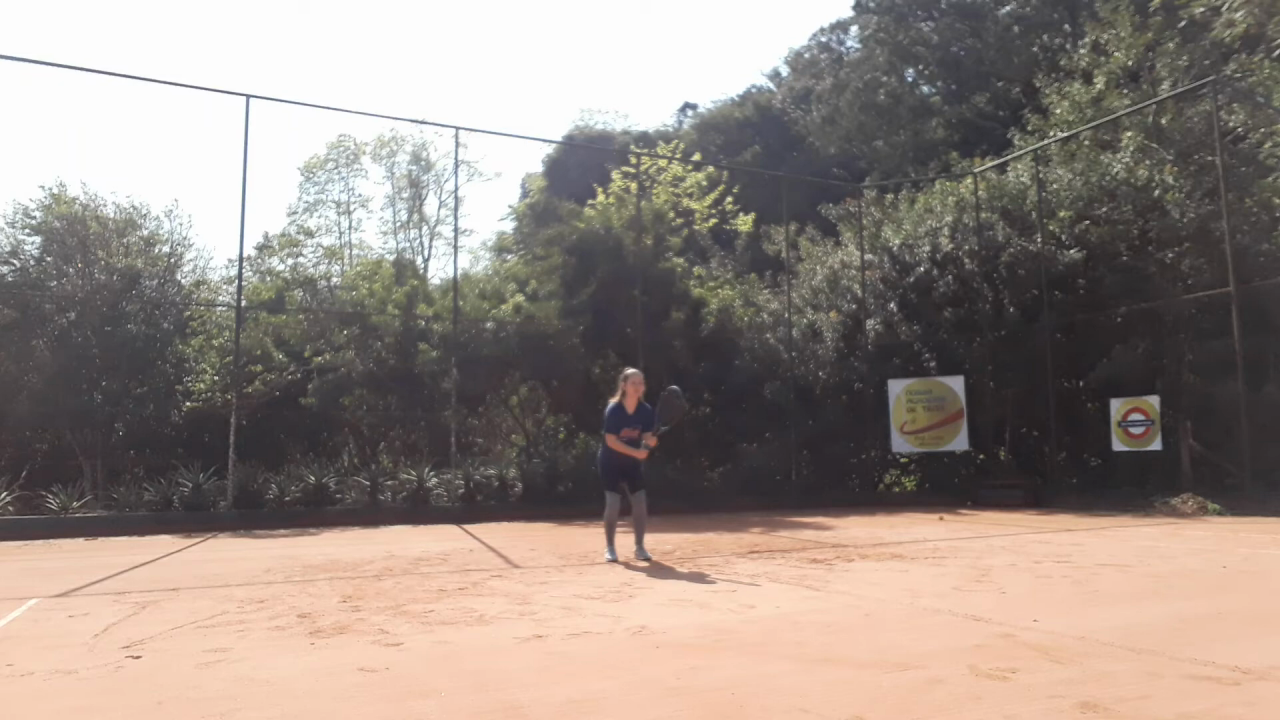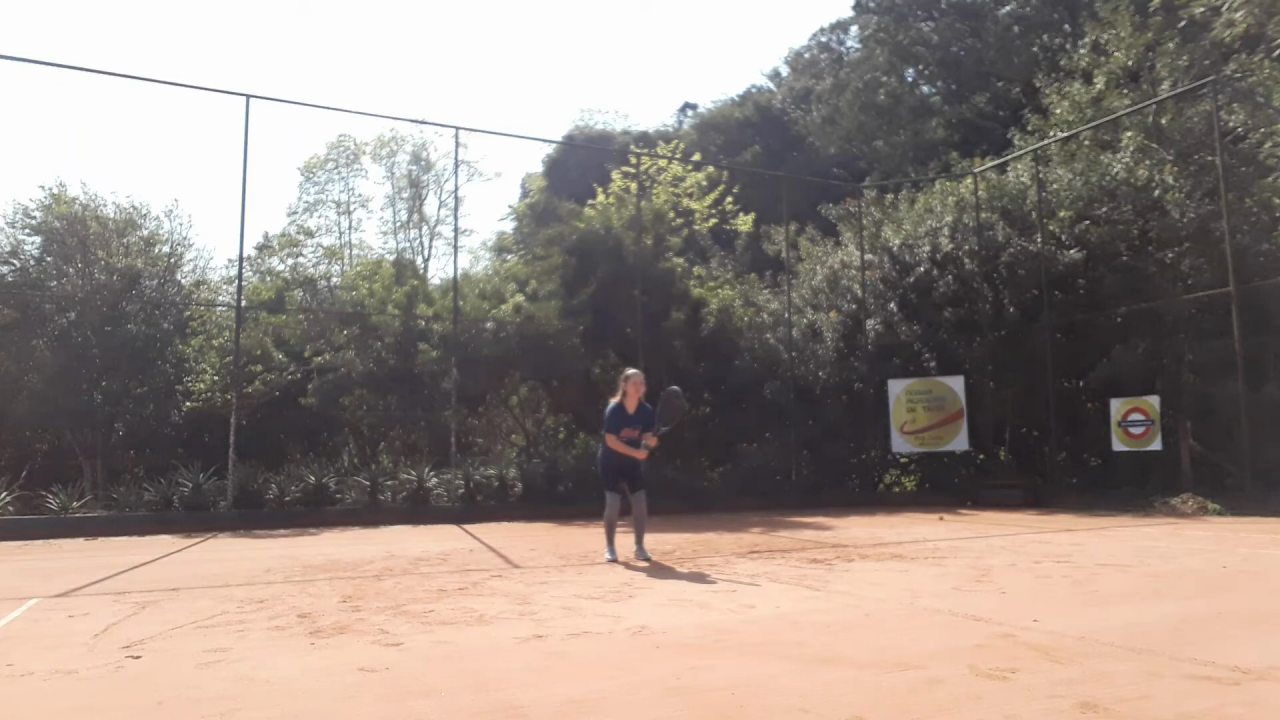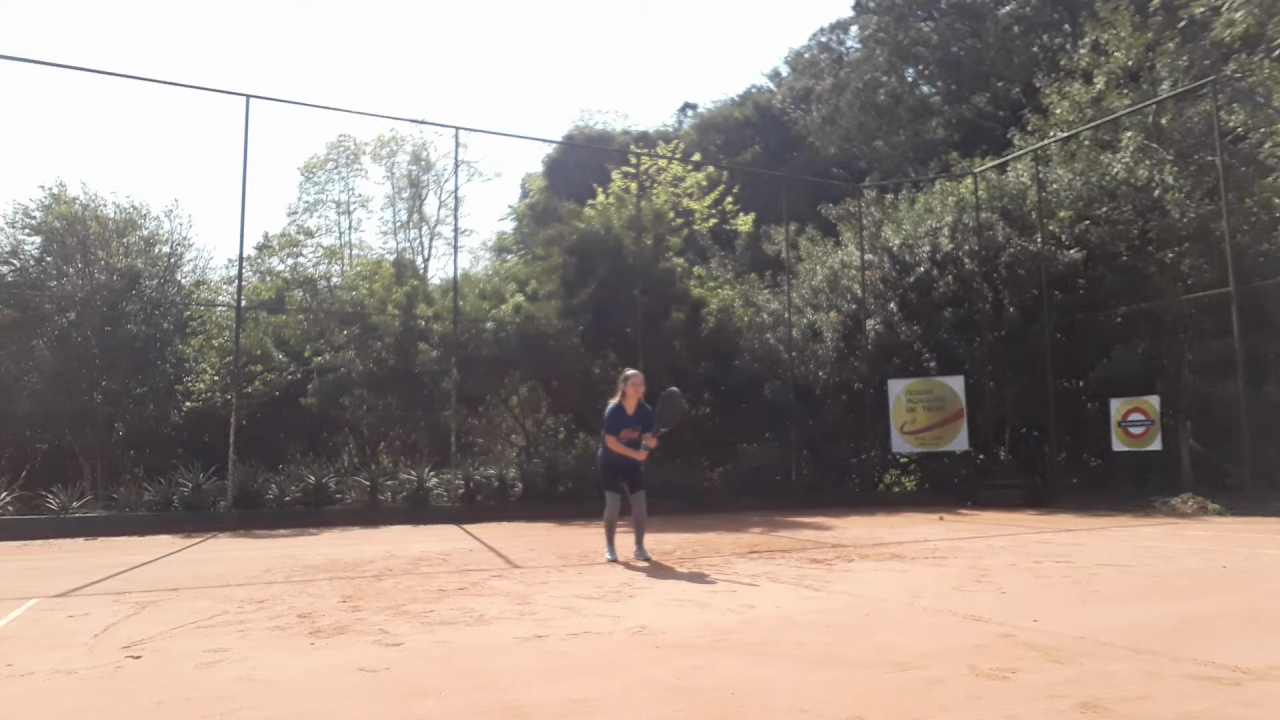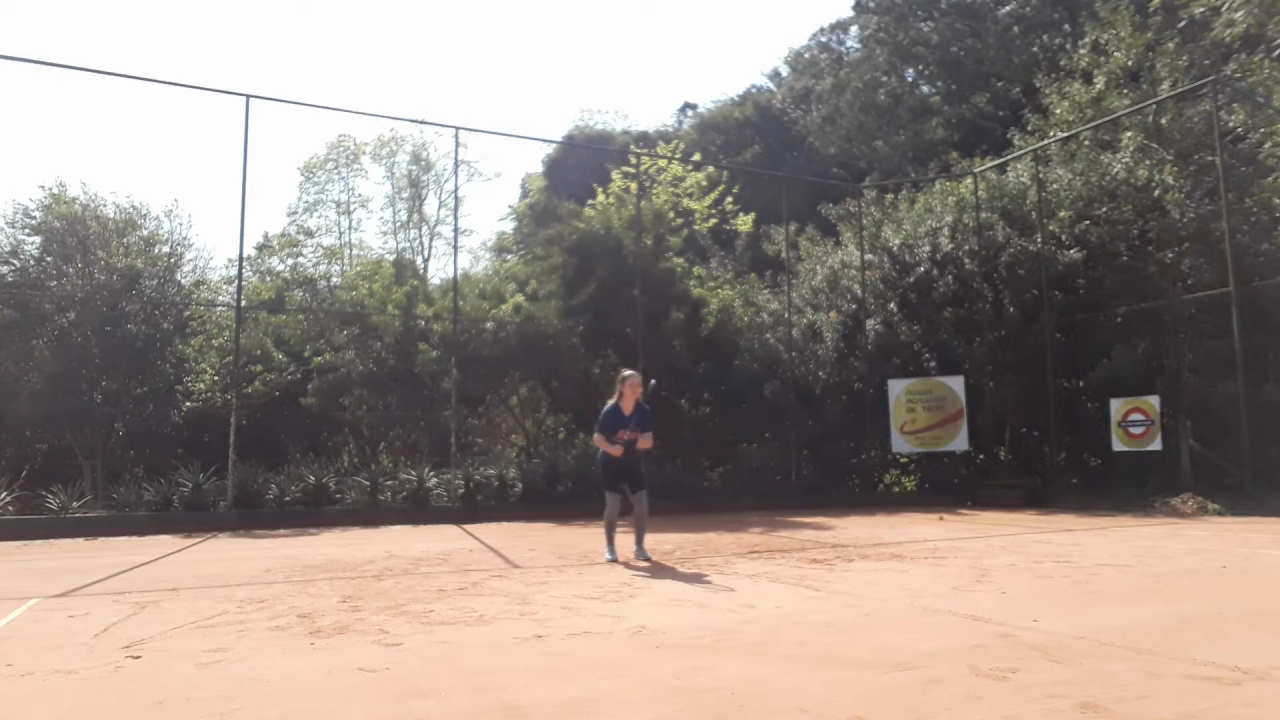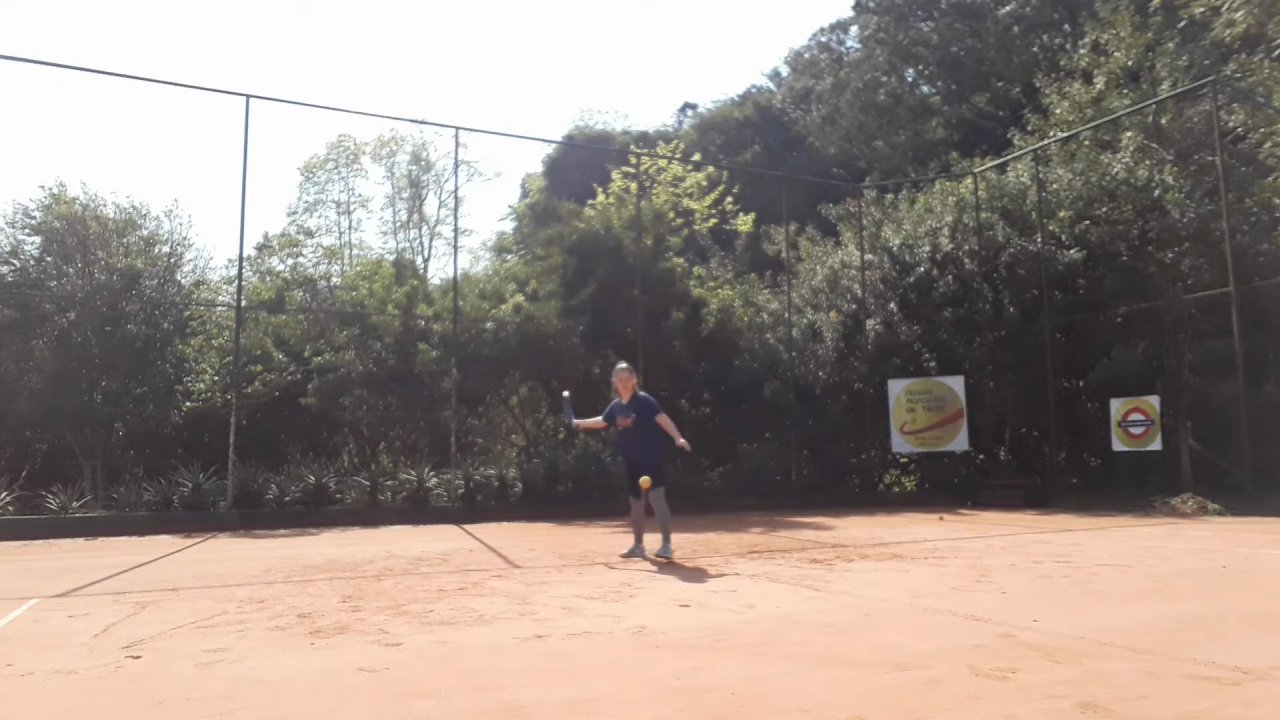
dt=1s
person 1, frame 1
left shoulder: (646, 411)
right shoulder: (613, 410)
left elbow: (647, 437)
right elbow: (611, 441)
left wrist: (650, 443)
right wrist: (635, 452)
left hip: (633, 464)
right hip: (611, 463)
left knee: (640, 503)
right knee: (613, 504)
left ankle: (639, 547)
right ankle: (610, 548)
person 1, frame 2
left shoulder: (647, 411)
right shoulder: (614, 410)
left elbow: (647, 438)
right elbow: (611, 441)
left wrist: (650, 443)
right wrist: (635, 452)
left hip: (633, 464)
right hip: (611, 463)
left knee: (640, 503)
right knee: (613, 504)
left ankle: (639, 547)
right ankle: (610, 548)
person 1, frame 3
left shoulder: (646, 411)
right shoulder: (613, 410)
left elbow: (646, 438)
right elbow: (610, 442)
left wrist: (650, 443)
right wrist: (635, 453)
left hip: (633, 464)
right hip: (611, 463)
left knee: (640, 504)
right knee: (613, 505)
left ankle: (639, 547)
right ankle: (610, 548)
person 1, frame 4
left shoulder: (644, 412)
right shoulder: (611, 410)
left elbow: (649, 440)
right elbow: (598, 439)
left wrist: (644, 442)
right wrist: (610, 448)
left hip: (633, 464)
right hip: (611, 463)
left knee: (641, 503)
right knee: (613, 504)
left ankle: (640, 548)
right ankle: (610, 549)
person 1, frame 5
left shoulder: (644, 400)
right shoulder: (615, 406)
left elbow: (663, 419)
right elbow: (602, 421)
left wrist: (678, 438)
right wrist: (580, 424)
left hip: (651, 458)
right hip: (631, 461)
left knee: (657, 498)
right knee: (635, 503)
left ankle: (666, 545)
right ankle: (638, 545)
